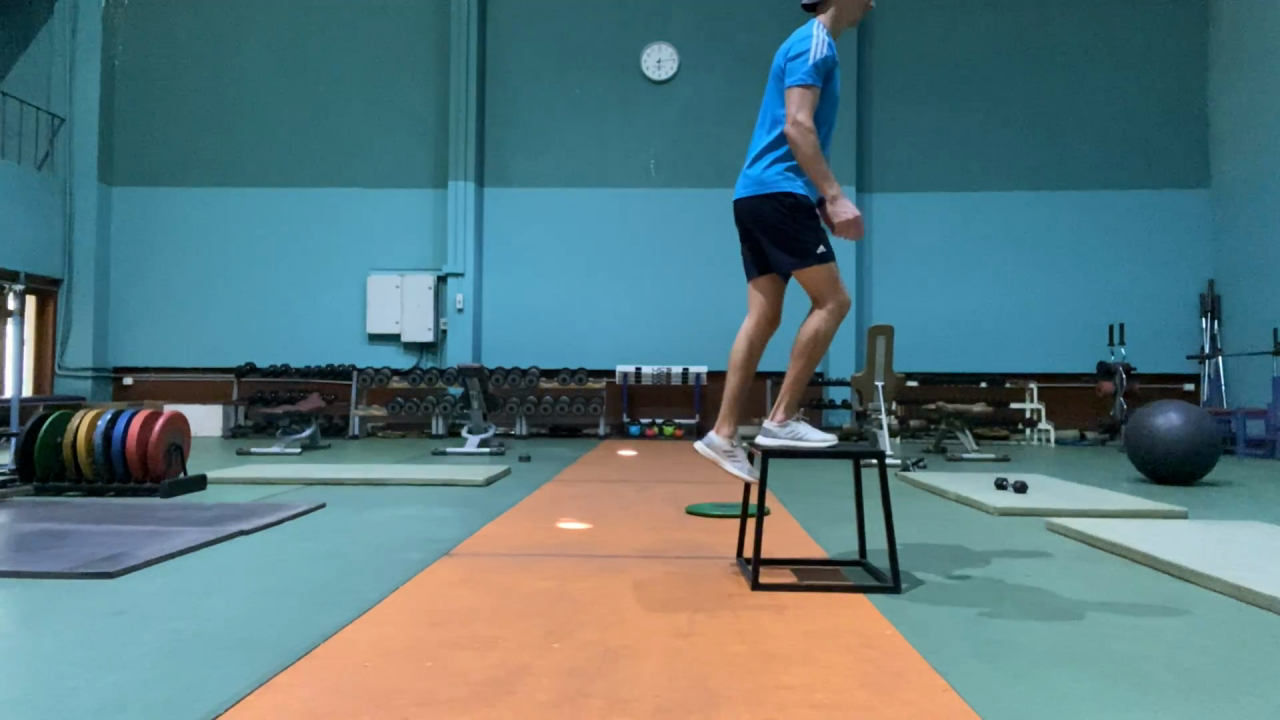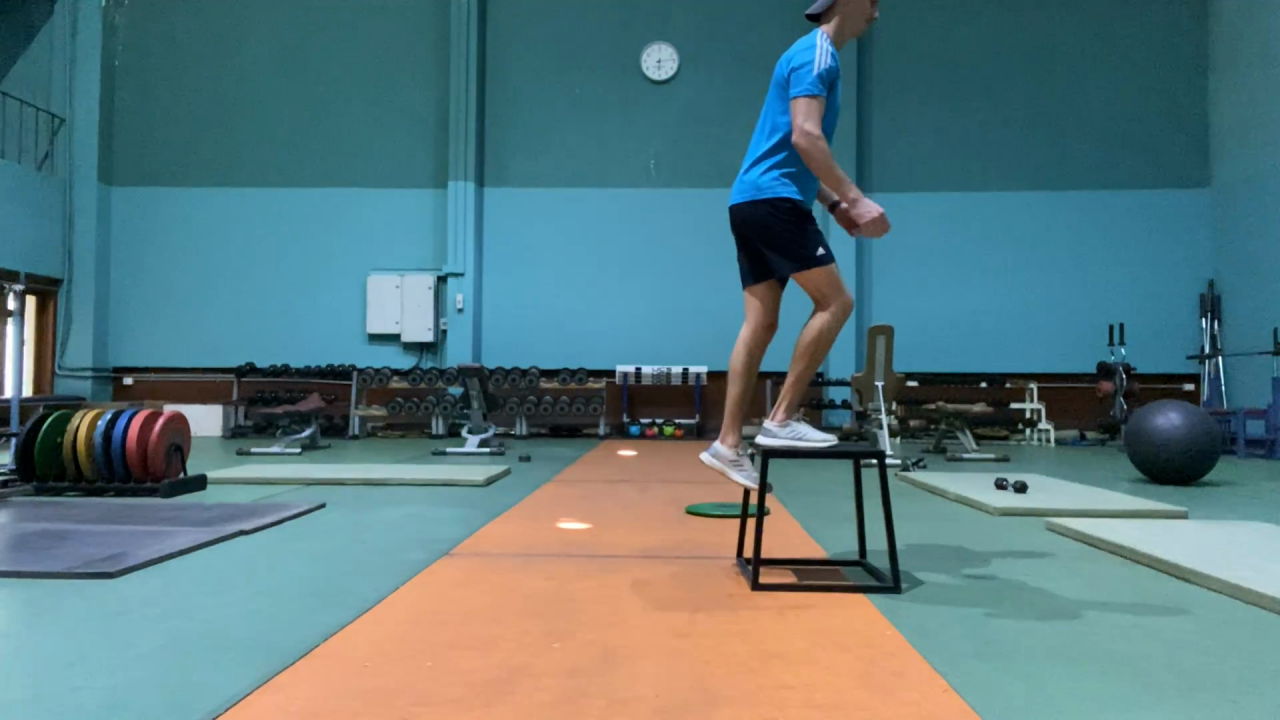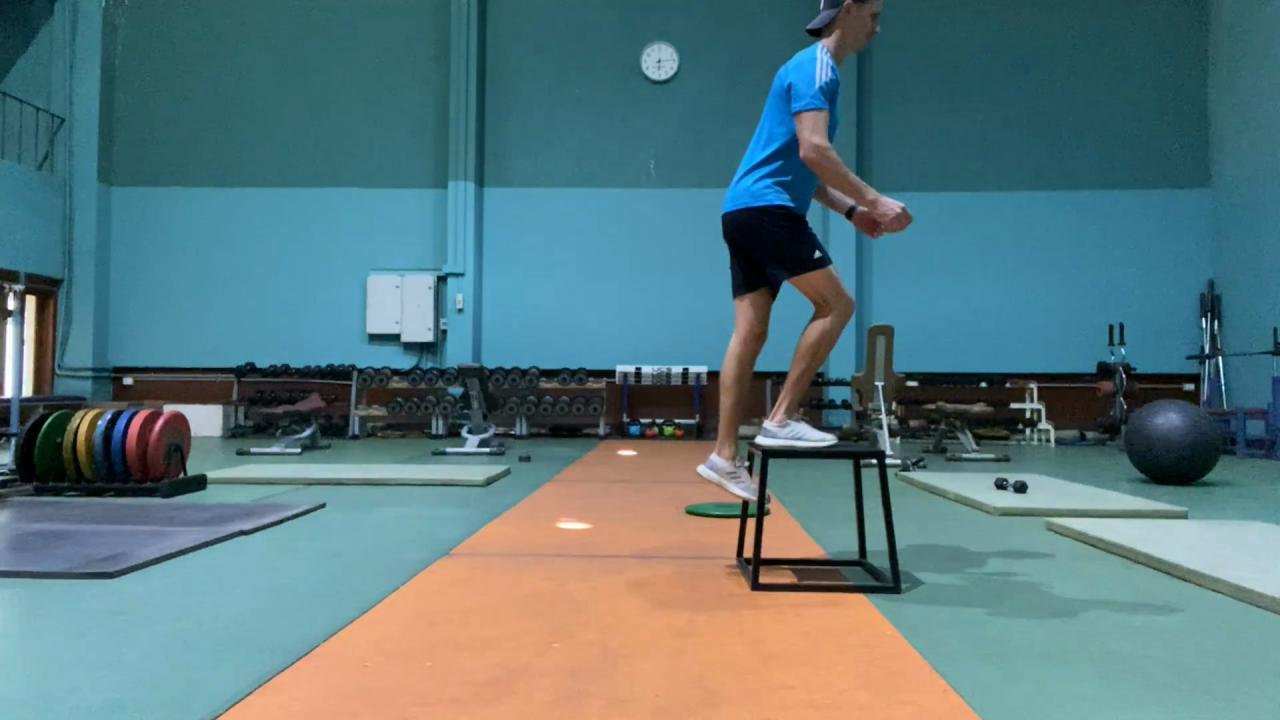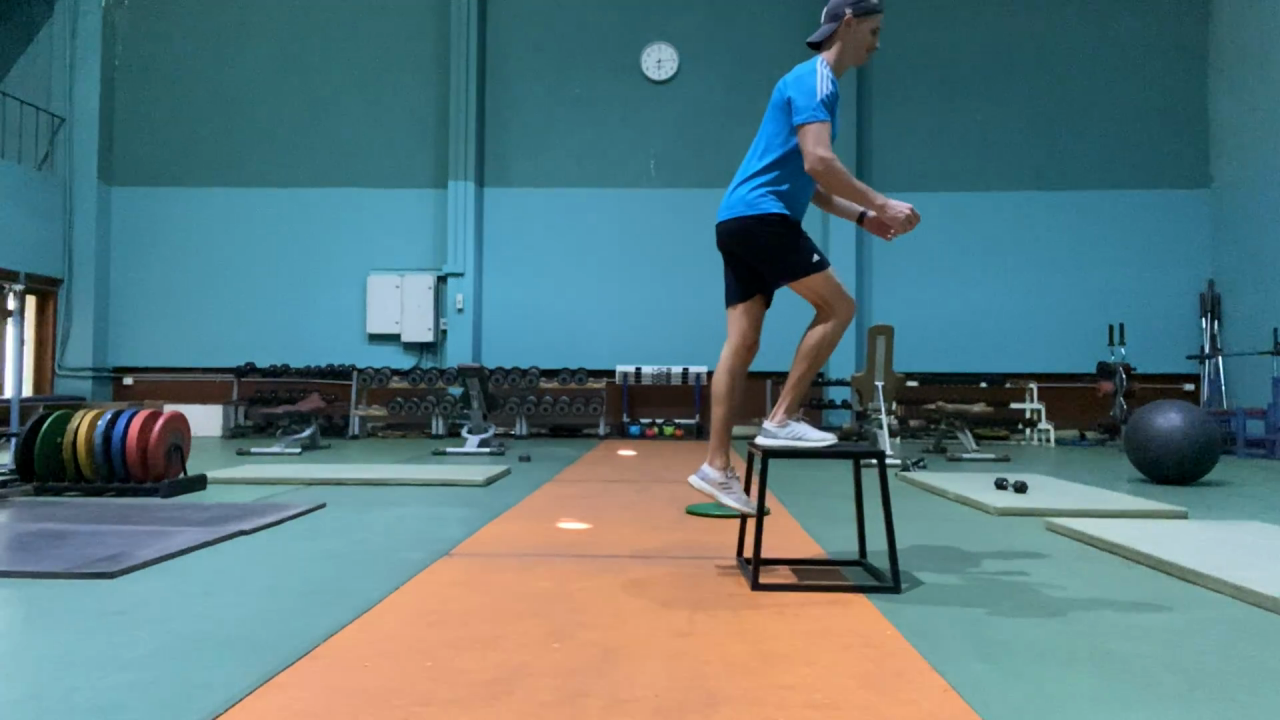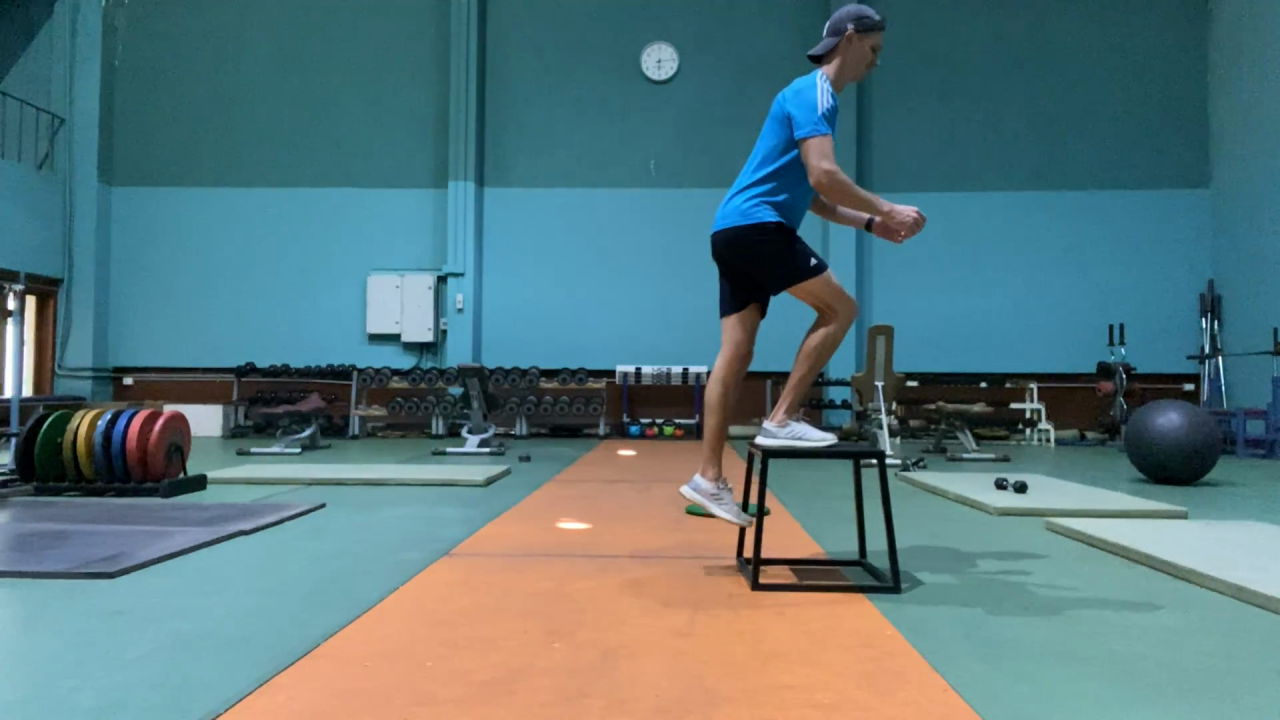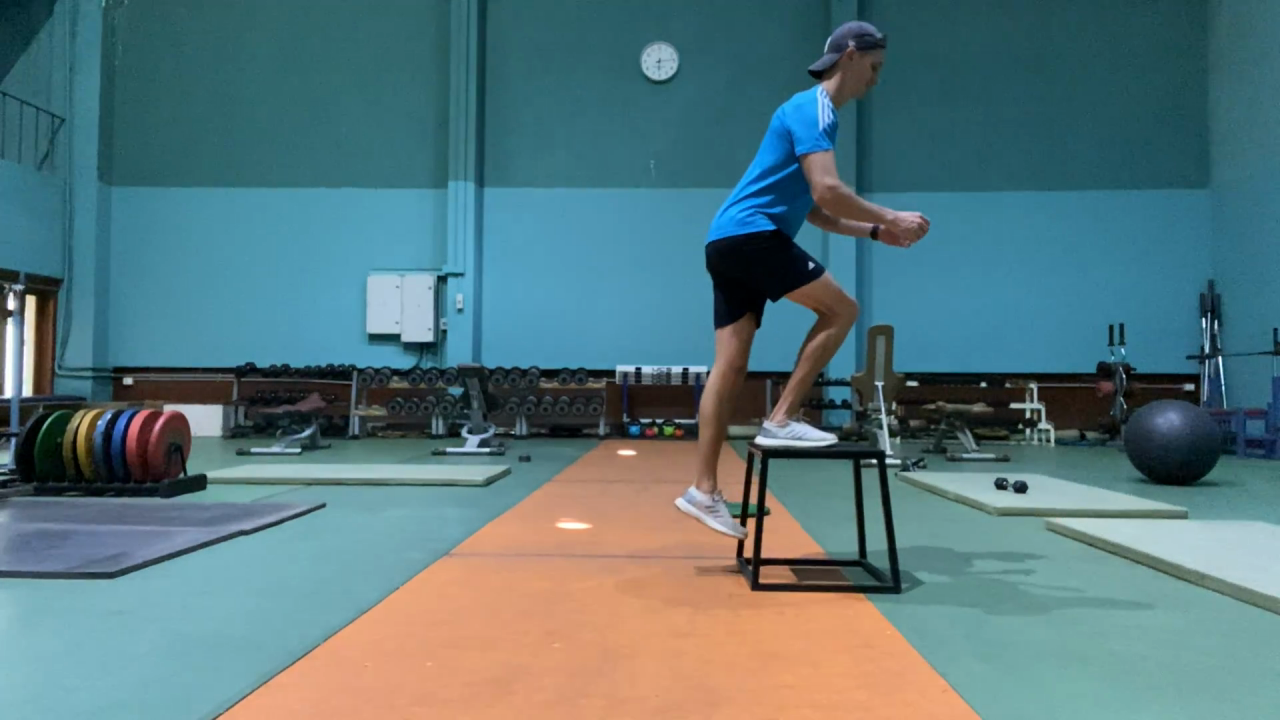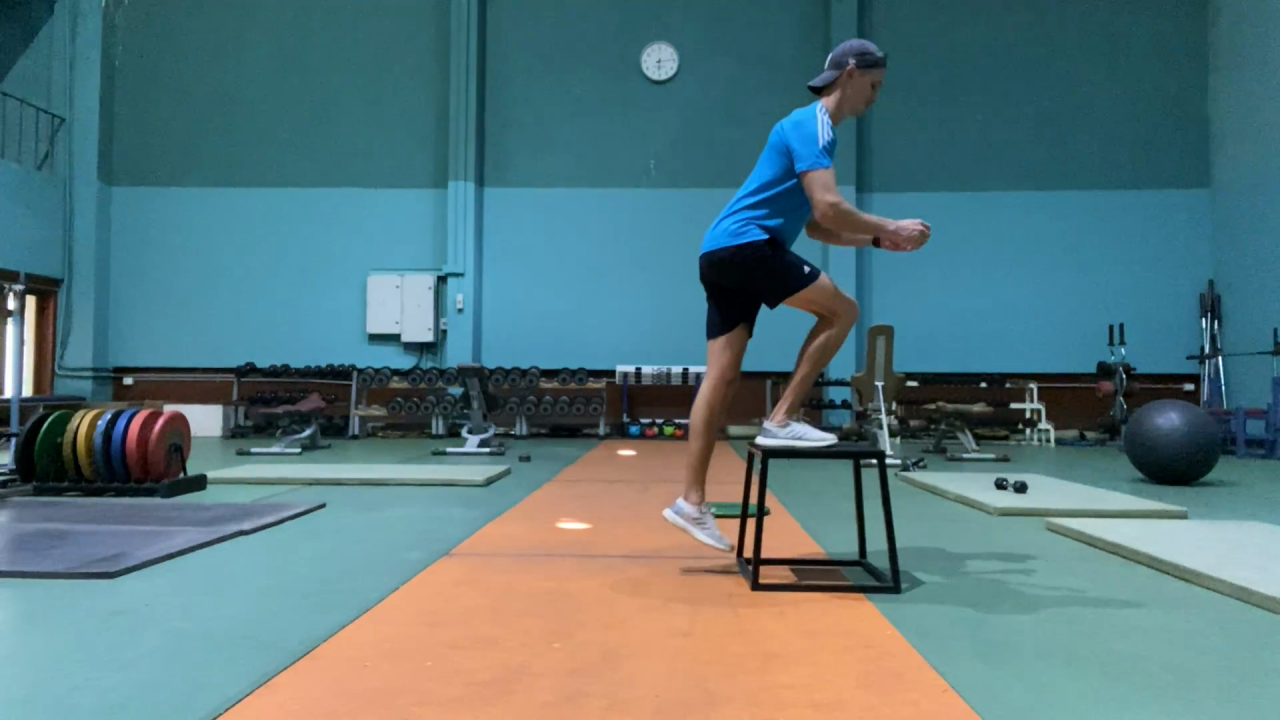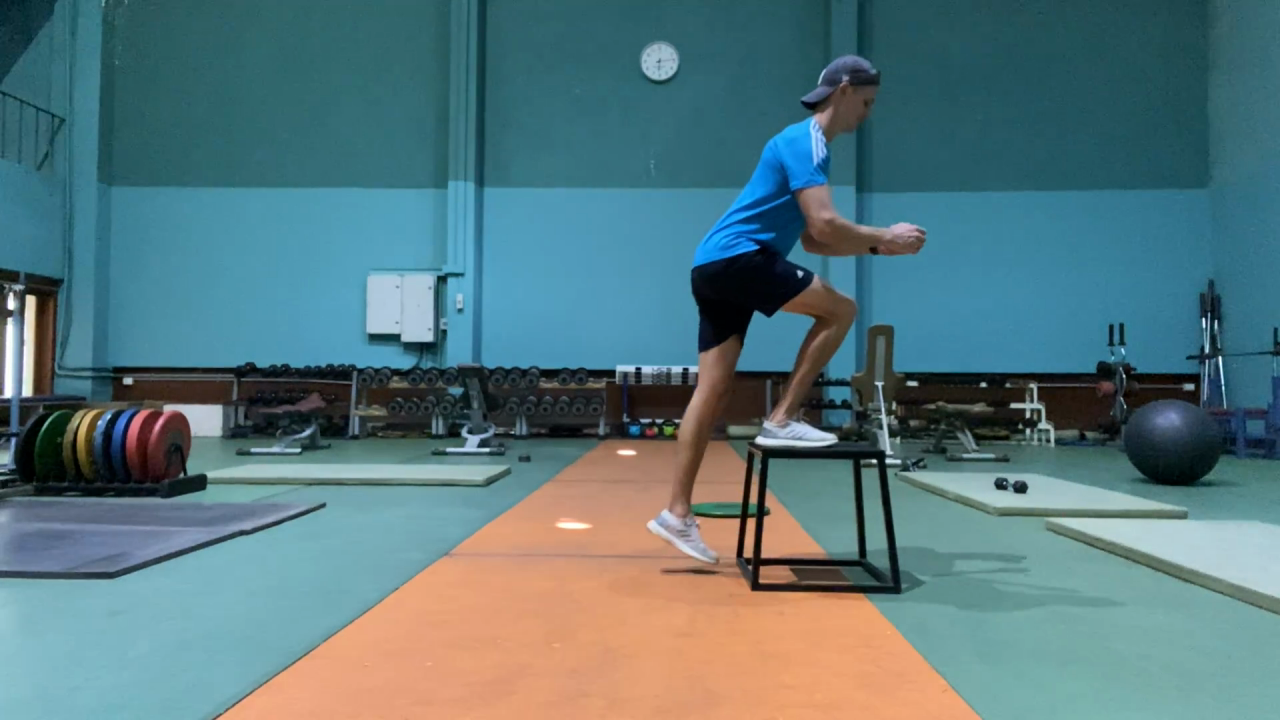
dt=0.2s
person 1, frame 1
left shoulder: (813, 45)
right shoulder: (814, 43)
right elbow: (797, 126)
left wrist: (819, 200)
right wrist: (834, 197)
left hip: (759, 196)
right hip: (777, 195)
left knee: (763, 316)
right knee: (833, 300)
left ankle: (723, 434)
right ankle: (780, 420)
person 1, frame 2
left shoulder: (814, 55)
right shoulder: (816, 53)
right elbow: (805, 137)
left wrist: (834, 205)
right wrist: (855, 199)
left hip: (753, 202)
right hip: (771, 200)
left knee: (760, 323)
right knee: (835, 302)
left ankle: (728, 444)
right ankle: (781, 420)
person 1, frame 3
left shoulder: (816, 68)
right shoulder: (815, 65)
right elbow: (813, 150)
left wrist: (851, 210)
right wrist: (874, 200)
left hip: (746, 210)
right hip: (765, 207)
left knee: (750, 332)
right knee: (836, 305)
left ankle: (724, 455)
right ankle: (781, 420)
person 1, frame 4
left shoulder: (815, 81)
right shoulder: (815, 79)
left elbow: (806, 180)
right elbow: (818, 162)
left wrist: (861, 216)
right wrist: (881, 204)
left hip: (740, 220)
right hip: (759, 215)
left knee: (742, 343)
right knee: (837, 307)
left ankle: (716, 466)
right ankle: (781, 420)
person 1, frame 5
left shoulder: (814, 95)
right shoulder: (813, 92)
left elbow: (812, 195)
right elbow: (823, 176)
left wrist: (870, 223)
right wrist: (887, 210)
left hip: (734, 231)
right hip: (754, 225)
left knee: (735, 354)
right knee: (839, 309)
left ankle: (709, 478)
right ankle: (781, 420)
person 1, frame 6
left shoulder: (813, 110)
right shoulder: (813, 107)
left elbow: (815, 211)
right elbow: (827, 191)
left wrist: (876, 232)
right wrist: (891, 218)
left hip: (728, 242)
right hip: (749, 234)
left knee: (730, 366)
right knee: (840, 311)
left ankle: (703, 490)
right ankle: (781, 421)
person 1, frame 7
left shoulder: (811, 127)
right shoulder: (811, 124)
left elbow: (816, 225)
right elbow: (829, 208)
left wrist: (878, 240)
right wrist: (890, 227)
left hip: (723, 253)
right hip: (743, 245)
left knee: (722, 378)
right knee: (841, 310)
left ankle: (691, 501)
right ankle: (781, 421)
person 1, frame 8
left shoulder: (804, 143)
right shoulder: (805, 140)
left elbow: (811, 239)
right elbow: (825, 225)
left wrist: (875, 246)
right wrist: (885, 236)
left hip: (715, 267)
right hip: (735, 258)
left knee: (712, 391)
right knee: (840, 310)
left ankle: (677, 514)
right ankle: (781, 420)
